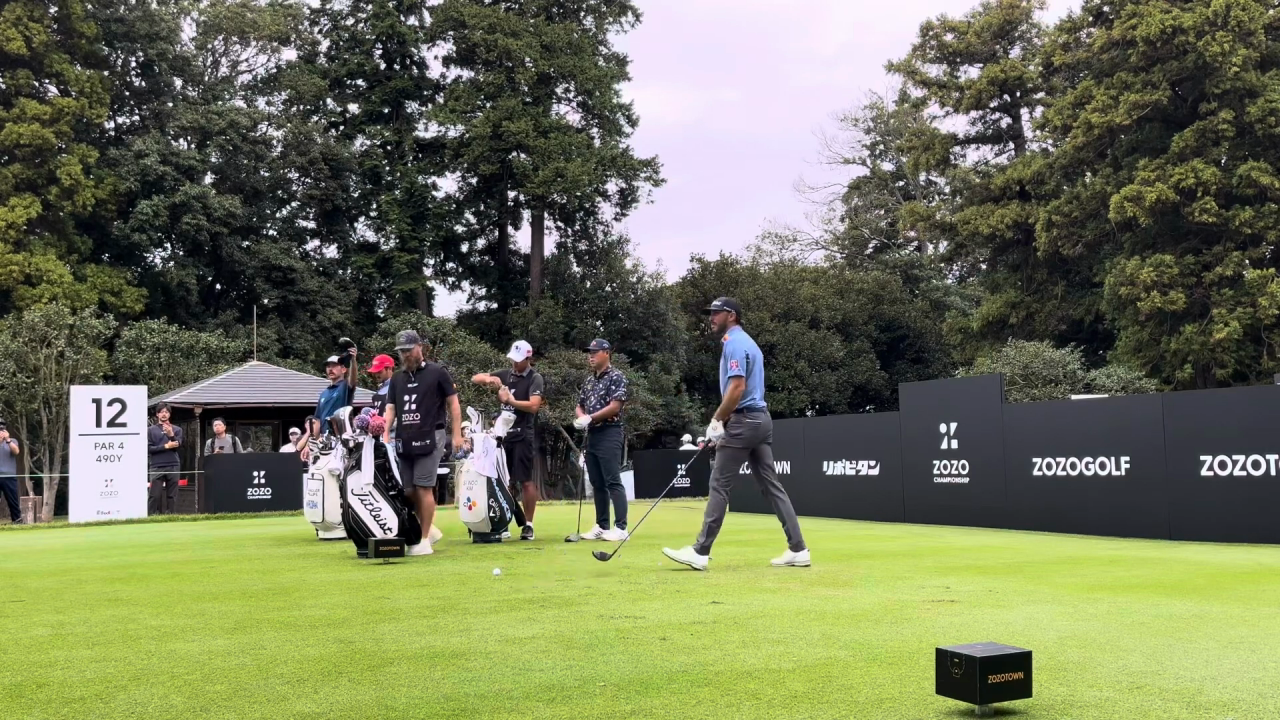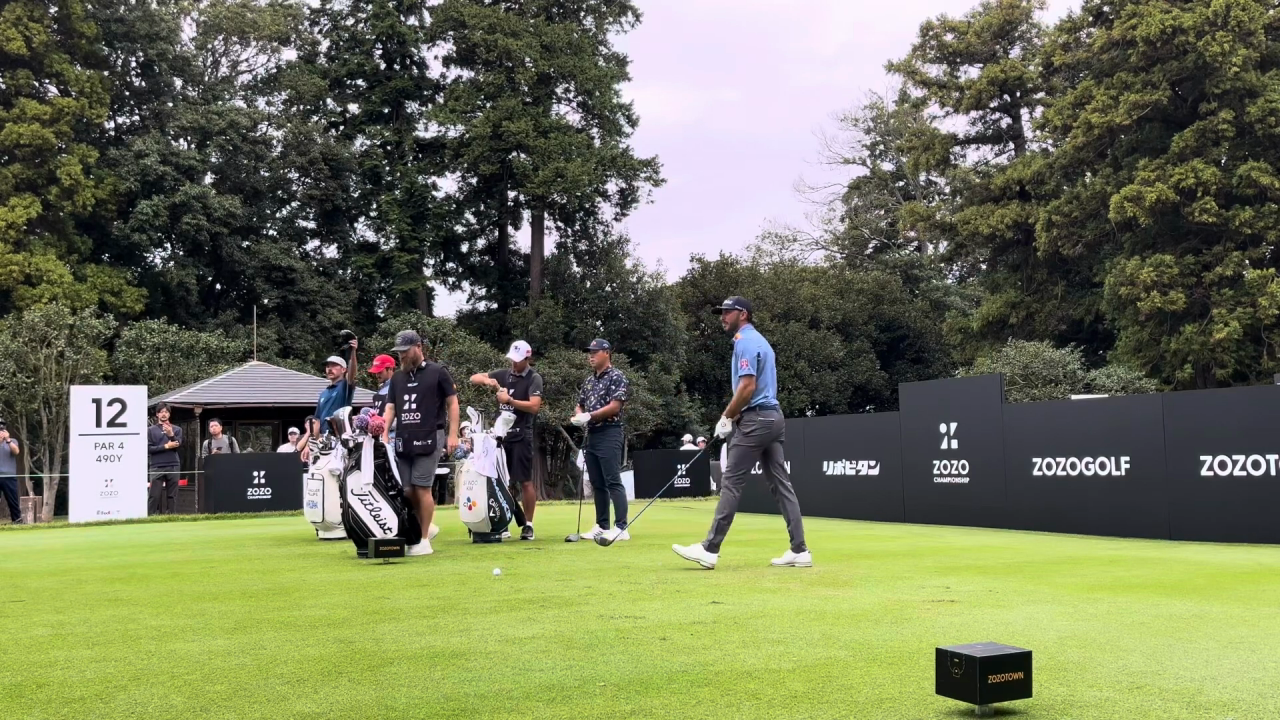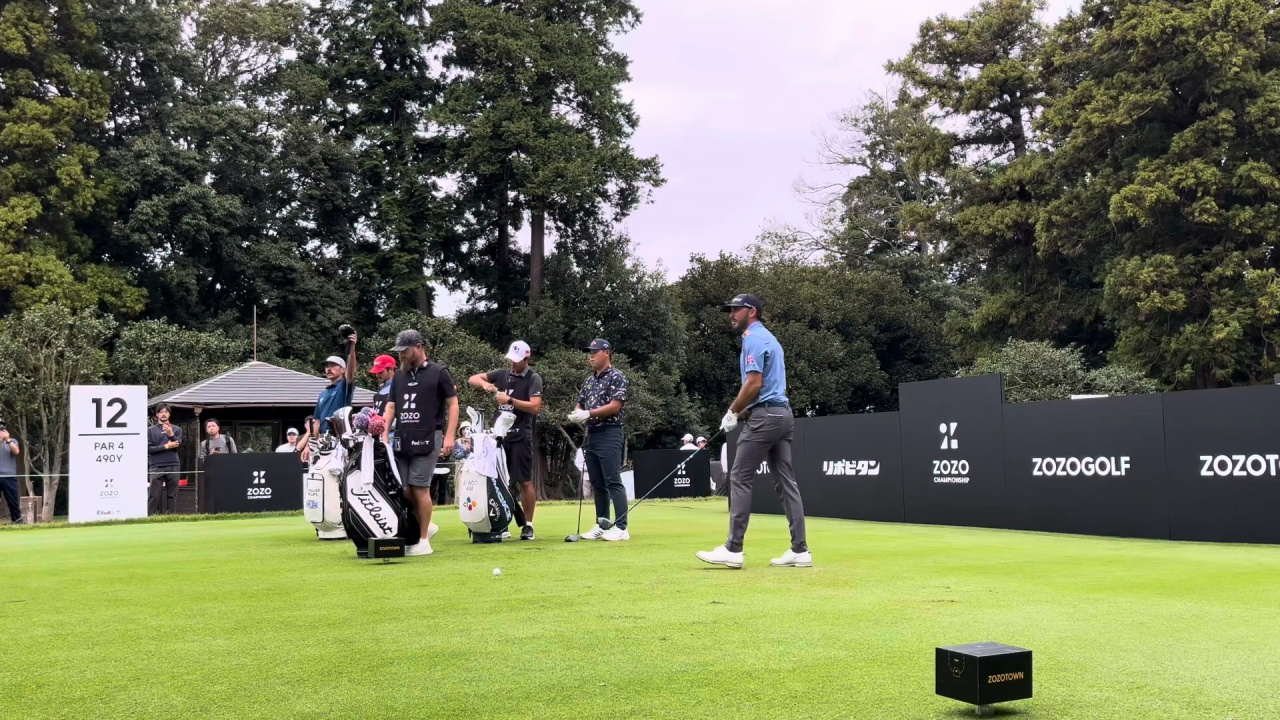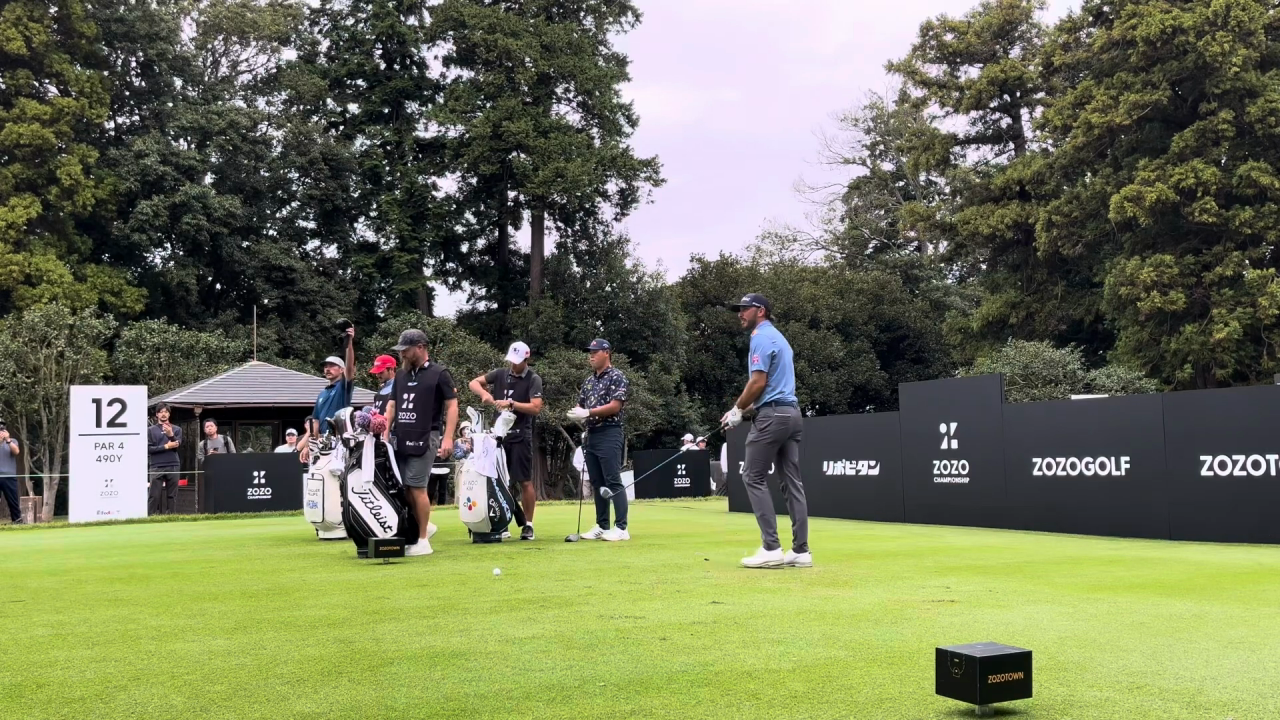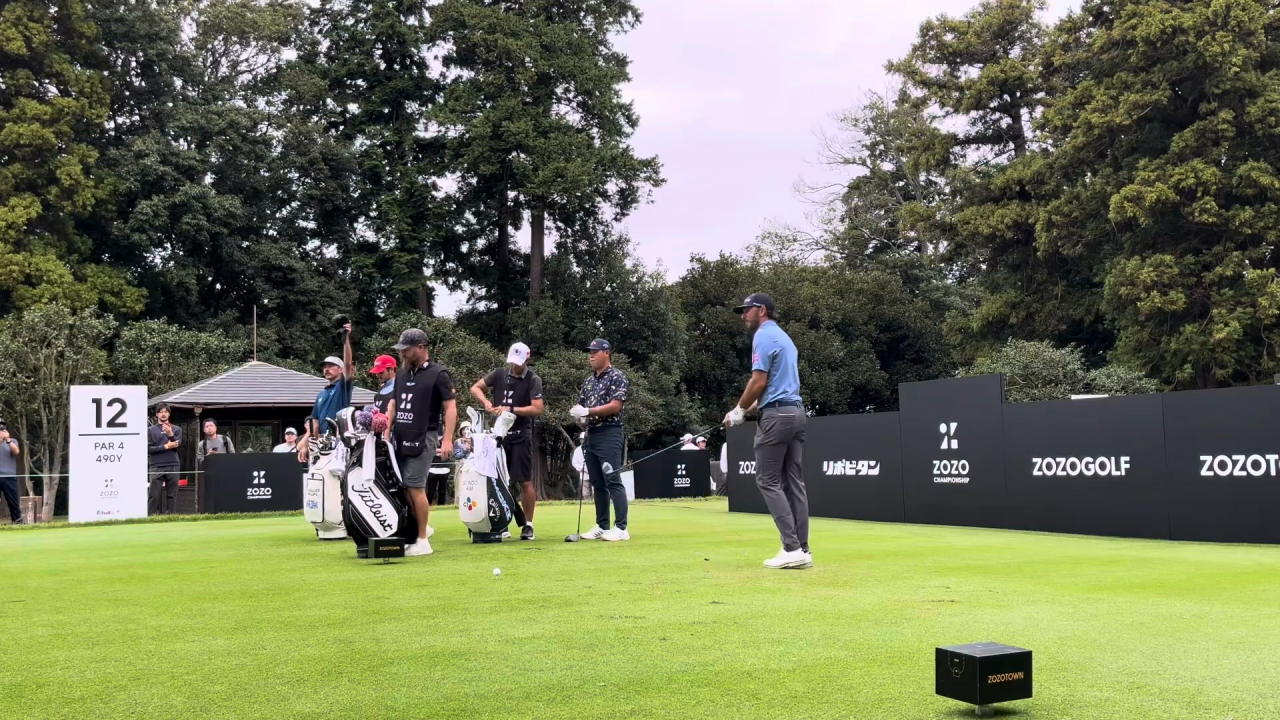
dt=0.1s
person 1, frame 1
left shoulder: (734, 343)
right shoulder: (745, 342)
left elbow: (737, 388)
left wrist: (716, 421)
right wrist: (723, 423)
left hip: (744, 420)
right hip: (759, 419)
left knee: (719, 484)
right knee: (770, 485)
left ankle: (700, 552)
right ankle: (798, 549)
person 1, frame 2
left shoulder: (746, 341)
right shoulder: (757, 340)
left elbow: (748, 386)
left wrist: (725, 418)
right wrist: (734, 418)
left hip: (757, 419)
right hip: (772, 417)
left knee: (731, 482)
right knee: (780, 484)
left ankle: (709, 549)
right ankle: (799, 550)
person 1, frame 3
left shoulder: (753, 337)
right shoulder: (768, 338)
left elbow: (754, 383)
left wrist: (733, 413)
right wrist: (738, 412)
left hip: (764, 416)
right hip: (782, 414)
left knee: (740, 478)
right knee: (786, 482)
left ankle: (733, 549)
right ankle: (799, 550)
person 1, frame 4
left shoulder: (761, 337)
right shoulder: (777, 337)
left elbow: (758, 382)
left wrist: (737, 410)
right wrist: (742, 410)
left hip: (772, 416)
right hip: (790, 413)
left knee: (754, 479)
right knee: (792, 483)
left ankle: (771, 547)
right ankle: (801, 550)
person 1, frame 5
left shoulder: (764, 336)
right shoulder: (782, 337)
left elbow: (759, 381)
left wrist: (739, 408)
right wrist: (745, 409)
left hip: (777, 416)
right hip: (794, 412)
left knee: (768, 482)
right knee: (794, 483)
left ankle: (791, 548)
right ankle: (802, 549)
person 2, frame 1
left shoulder: (437, 372)
right shoulder: (397, 378)
left elbow: (453, 403)
right elbow: (390, 408)
left wrist: (457, 434)
right wrist: (384, 434)
left hip: (429, 438)
right hip: (404, 440)
left knee: (423, 488)
right knee: (408, 490)
left ankle: (424, 540)
right ankle: (428, 529)
person 2, frame 2
left shoulder: (437, 372)
right shoulder: (397, 378)
left elbow: (453, 403)
right elbow: (390, 408)
left wrist: (453, 434)
right wrist: (383, 434)
left hip: (428, 438)
right hip: (403, 440)
left knee: (422, 488)
right knee: (406, 489)
left ankle: (423, 540)
right ankle: (425, 526)
person 2, frame 3
left shoulder: (438, 373)
right shoulder: (399, 377)
left elbow: (453, 404)
right elbow: (391, 407)
left wrist: (450, 435)
right wrist: (384, 433)
left hip: (427, 438)
right hip: (402, 439)
left knee: (419, 488)
right knee: (404, 488)
left ankle: (422, 541)
right ankle: (425, 526)
person 2, frame 4
left shoulder: (439, 374)
right shoulder: (401, 375)
left elbow: (452, 406)
right elbow: (393, 405)
left wrist: (448, 438)
left hip: (424, 439)
right hip: (401, 438)
left knee: (417, 488)
left ankle: (422, 541)
right ankle: (423, 526)
person 2, frame 5
left shoulder: (438, 375)
right shoulder: (401, 374)
left elbow: (450, 408)
right elbow: (393, 404)
left wrist: (447, 440)
right wrist: (386, 431)
left hip: (422, 438)
right hip: (400, 439)
left knee: (415, 488)
left ankle: (422, 541)
right ankle: (419, 529)
person 3, frame 1
left shoulder: (616, 377)
right shoulder: (589, 380)
left elbow: (615, 407)
right elbow: (579, 406)
left wrist: (589, 417)
right wrist: (580, 416)
left hip: (609, 434)
right hip: (592, 435)
left knee: (613, 482)
right knee: (597, 483)
left ankle: (621, 527)
right ankle: (602, 526)
person 3, frame 2
left shoulder: (616, 377)
right shoulder: (589, 380)
left elbow: (615, 406)
right elbow: (579, 405)
left wrist: (589, 415)
right wrist: (579, 415)
left hip: (609, 434)
right hip: (592, 435)
left knee: (613, 482)
right knee: (597, 484)
left ankle: (621, 527)
right ankle: (602, 526)
person 3, frame 3
left shoulder: (616, 377)
right shoulder: (589, 381)
left elbow: (615, 406)
right elbow: (580, 405)
left wrist: (587, 413)
right wrist: (578, 414)
left hip: (609, 434)
right hip: (591, 435)
left knee: (613, 482)
right knee: (597, 483)
left ankle: (621, 527)
right ankle: (601, 526)
person 3, frame 4
left shoulder: (616, 377)
right shoulder: (589, 381)
left elbow: (615, 406)
right elbow: (580, 405)
left wrist: (587, 412)
right wrist: (578, 413)
left hip: (609, 434)
right hip: (591, 434)
left knee: (613, 482)
right knee: (597, 483)
left ankle: (621, 527)
right ankle: (602, 526)
person 3, frame 5
left shoulder: (616, 377)
right shoulder: (589, 381)
left elbow: (615, 405)
right elbow: (580, 406)
left wrist: (587, 411)
right wrist: (578, 415)
left hip: (609, 434)
right hip: (592, 435)
left knee: (613, 481)
right knee: (598, 484)
left ankle: (621, 527)
right ankle: (602, 526)
person 4, frame 1
left shoulder: (535, 378)
right shoulder: (505, 374)
left elbow: (534, 406)
right elbow: (476, 378)
left wrist: (509, 401)
right wrist: (489, 379)
left hip: (522, 436)
right hip: (502, 435)
left knee: (526, 481)
left ankle: (528, 525)
person 4, frame 2
left shoulder: (534, 378)
right shoulder: (503, 374)
left elbow: (534, 406)
right elbow: (474, 378)
left wrist: (510, 400)
right wrist: (486, 380)
left hip: (521, 436)
left knee: (525, 481)
left ankle: (528, 525)
person 4, frame 3
left shoulder: (533, 379)
right shoulder: (502, 373)
left elbow: (535, 407)
right elbow: (473, 379)
left wrist: (510, 400)
right wrist: (486, 385)
left hip: (520, 436)
left knee: (525, 481)
left ankle: (528, 525)
person 4, frame 4
left shoulder: (533, 379)
right shoulder: (500, 374)
left elbow: (536, 408)
right elbow: (473, 383)
left wrist: (511, 404)
right wrist: (484, 393)
left hip: (520, 437)
left knee: (524, 482)
left ankle: (528, 524)
person 4, frame 5
left shoulder: (533, 380)
right shoulder: (499, 374)
left elbow: (538, 408)
right elbow: (475, 387)
left wrist: (512, 410)
right wrist: (485, 401)
left hip: (520, 437)
left knee: (524, 481)
left ankle: (528, 525)
